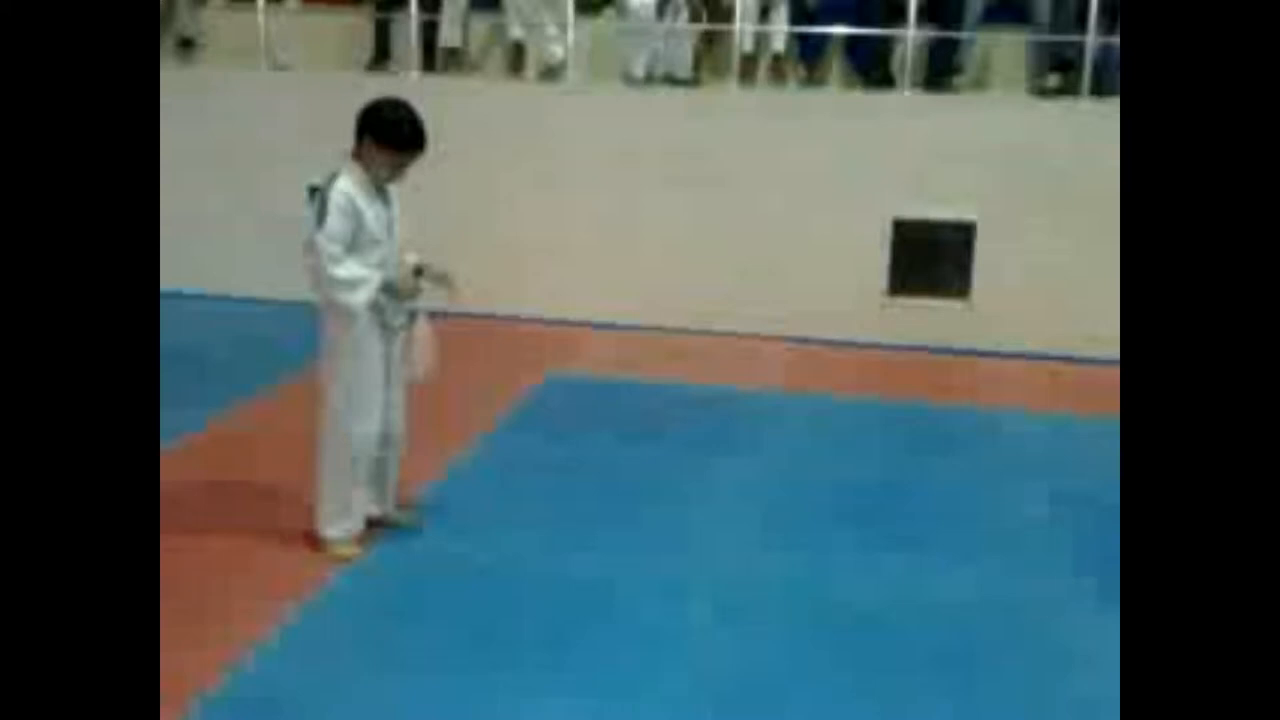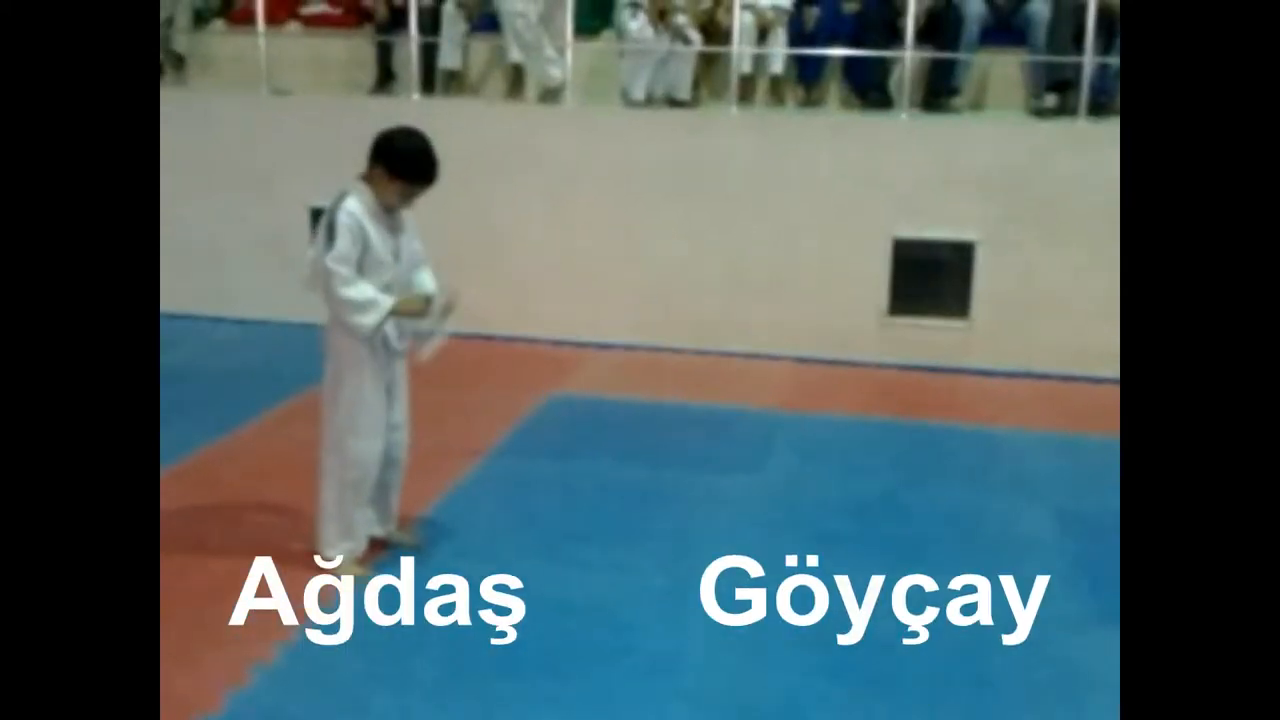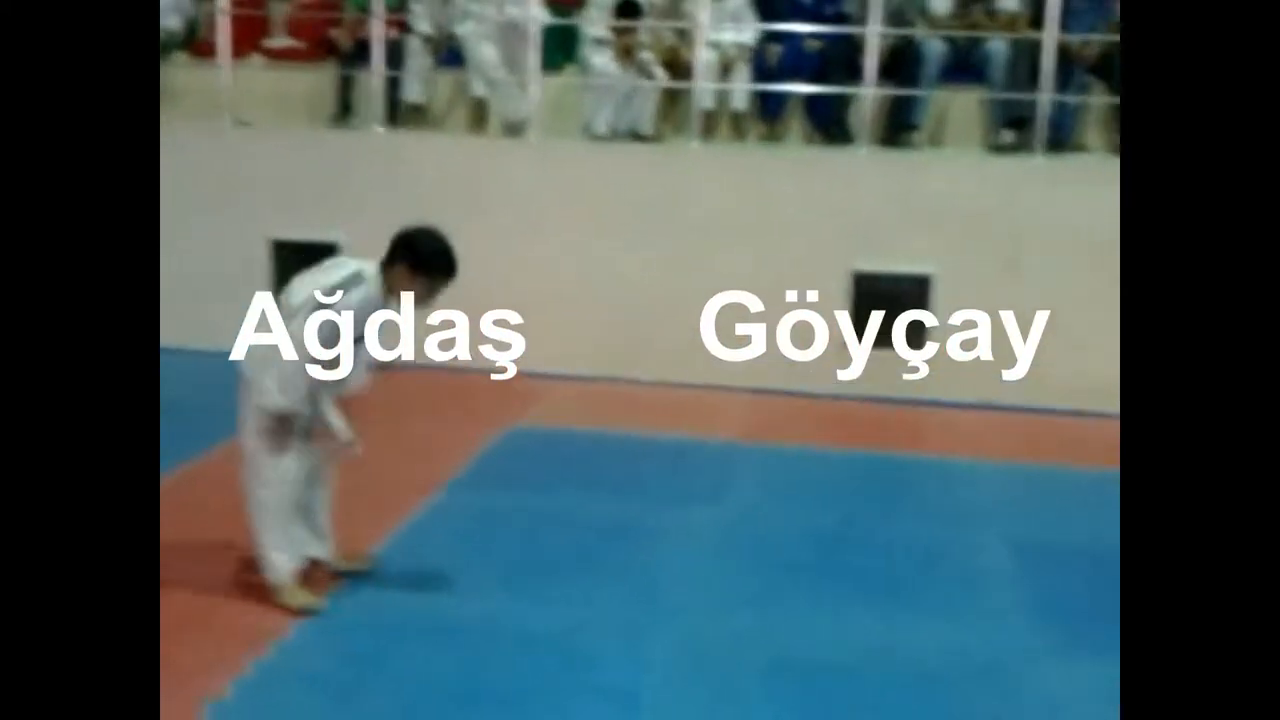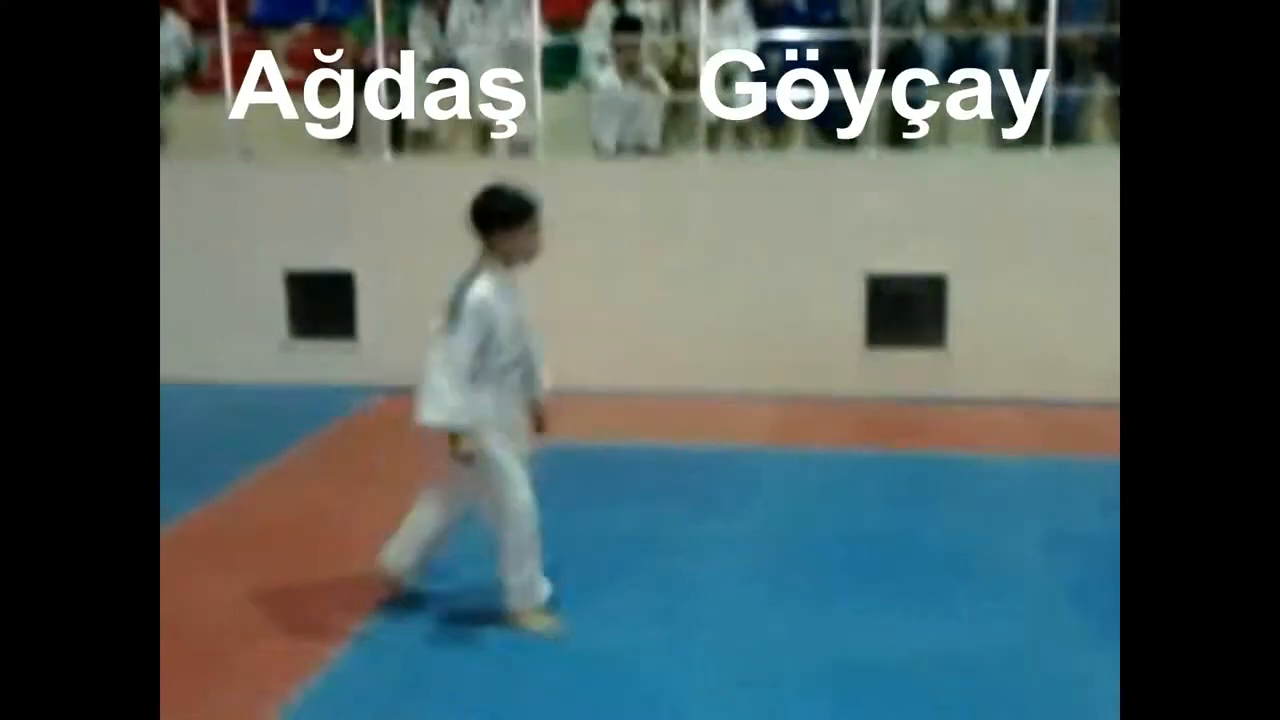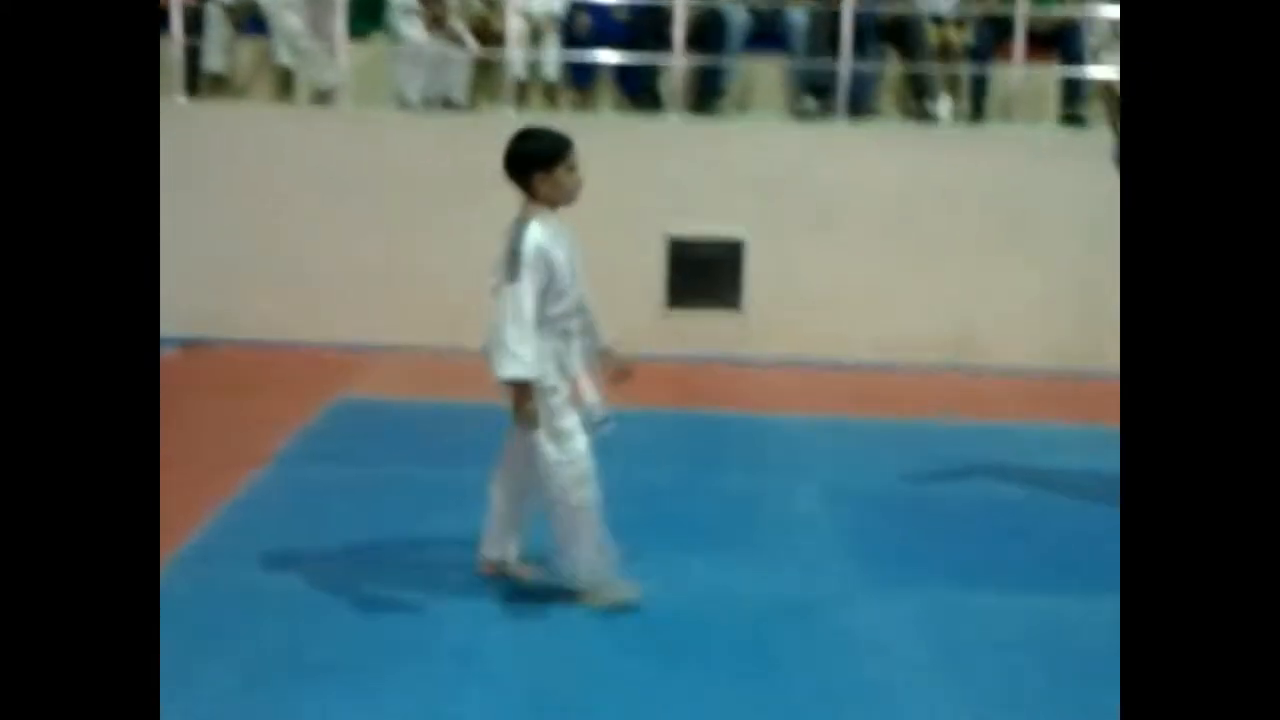
dt=0.7s
person 1, frame 1
left shoulder: (383, 193)
right shoulder: (338, 195)
right elbow: (327, 267)
left wrist: (417, 272)
right wrist: (386, 284)
left hip: (387, 324)
right hip: (353, 327)
left knee: (389, 422)
right knee: (351, 425)
left ankle: (375, 503)
right ankle: (336, 526)
person 1, frame 2
left shoulder: (395, 216)
right shoulder: (346, 216)
left elbow: (411, 265)
right elbow: (337, 287)
left wrist: (429, 294)
right wrist: (395, 306)
left hip: (392, 345)
right hip: (357, 347)
left knee: (393, 441)
right knee: (356, 446)
left ankle: (378, 523)
right ankle: (340, 547)
person 1, frame 3
left shoulder: (372, 287)
right shoulder: (350, 295)
left elbow: (349, 353)
right elbow: (296, 349)
left wrist: (332, 414)
right wrist: (285, 411)
left hip: (306, 376)
right hip: (273, 371)
left knee: (312, 467)
right knee: (276, 472)
left ankle: (316, 551)
right ankle: (281, 575)
person 1, frame 4
left shoulder: (505, 285)
right shoulder: (477, 296)
left elbow: (522, 346)
right elbow: (451, 366)
left wrist: (533, 398)
right wrist: (456, 432)
left hip: (502, 410)
right hip: (479, 416)
left knee: (451, 497)
right knee: (516, 504)
left ankle: (398, 564)
right ankle: (523, 602)
person 1, frame 5
left shoulder: (551, 231)
right shoulder: (529, 240)
right elbow: (514, 317)
left wrist: (601, 351)
right wrist: (521, 388)
left hip: (558, 365)
right hip: (540, 372)
left knee: (522, 465)
right knee: (571, 470)
left ankle: (497, 554)
right ankle: (593, 579)
